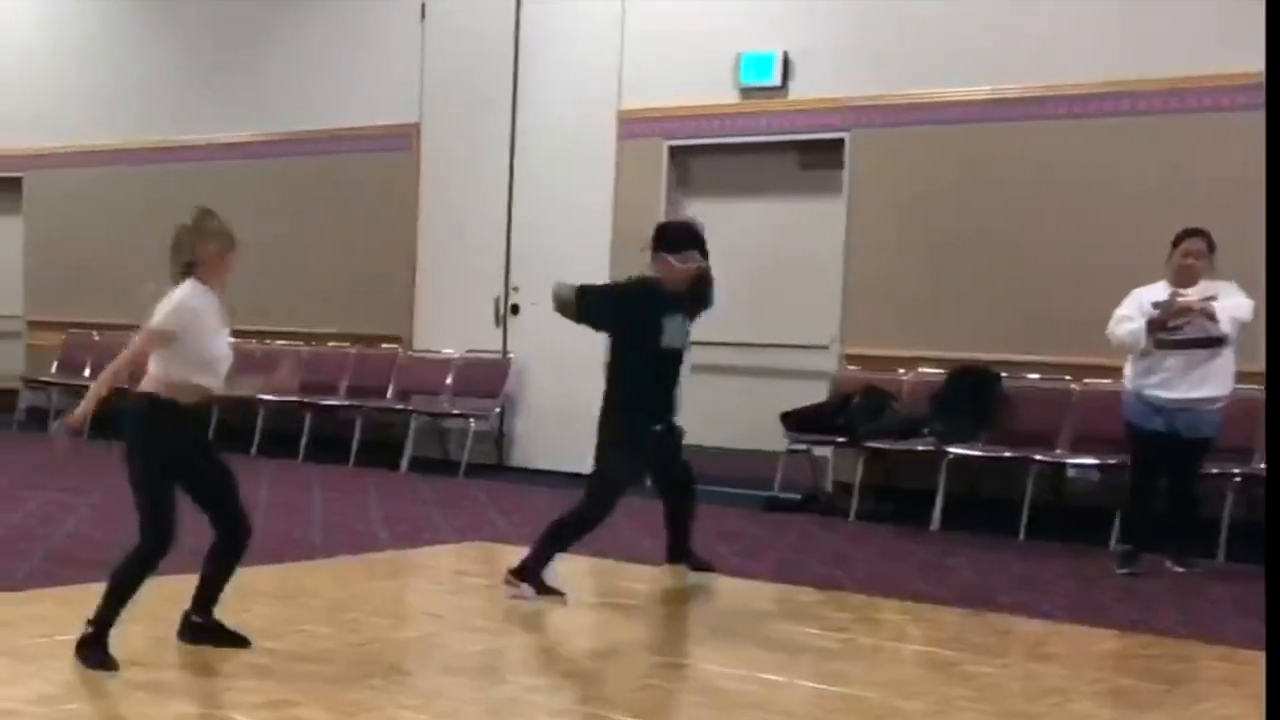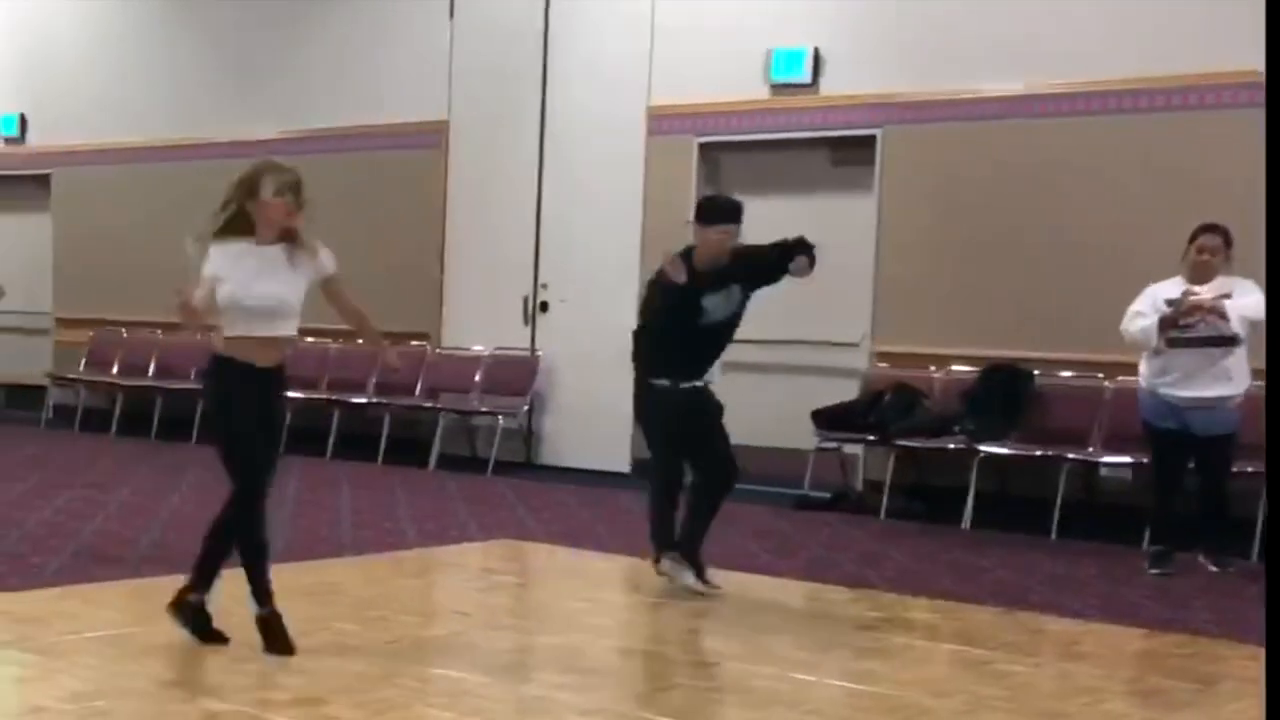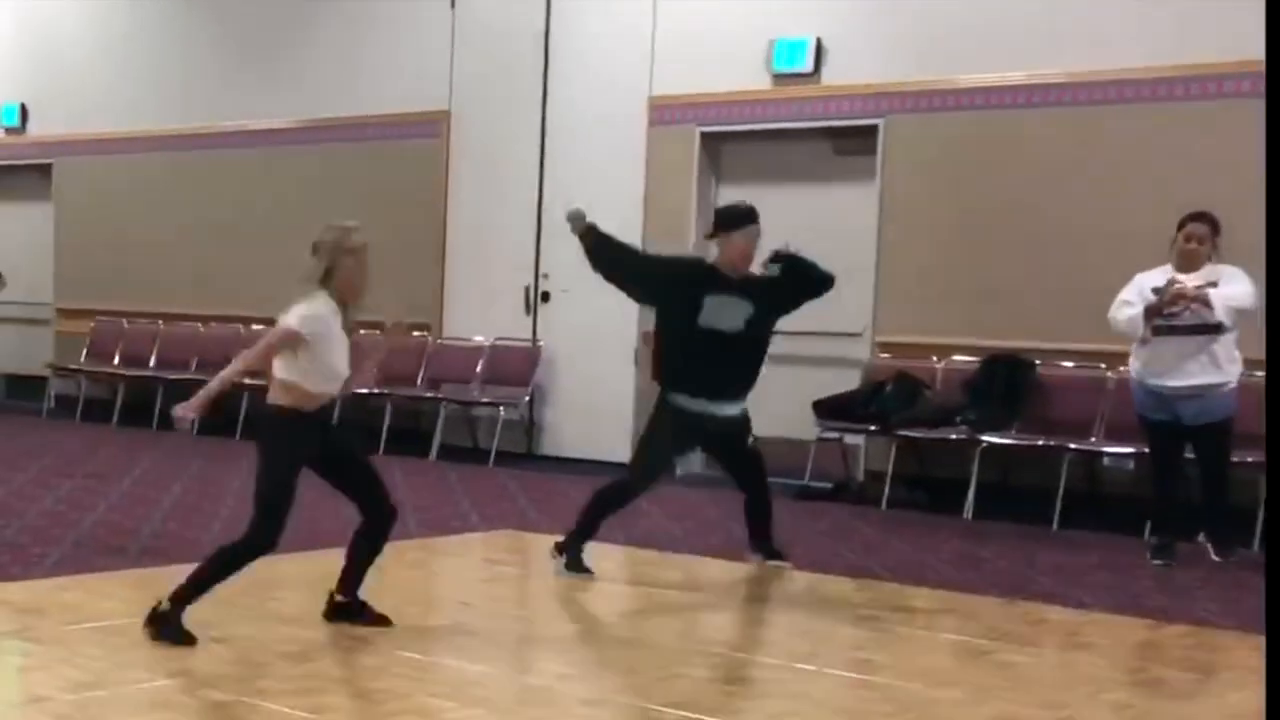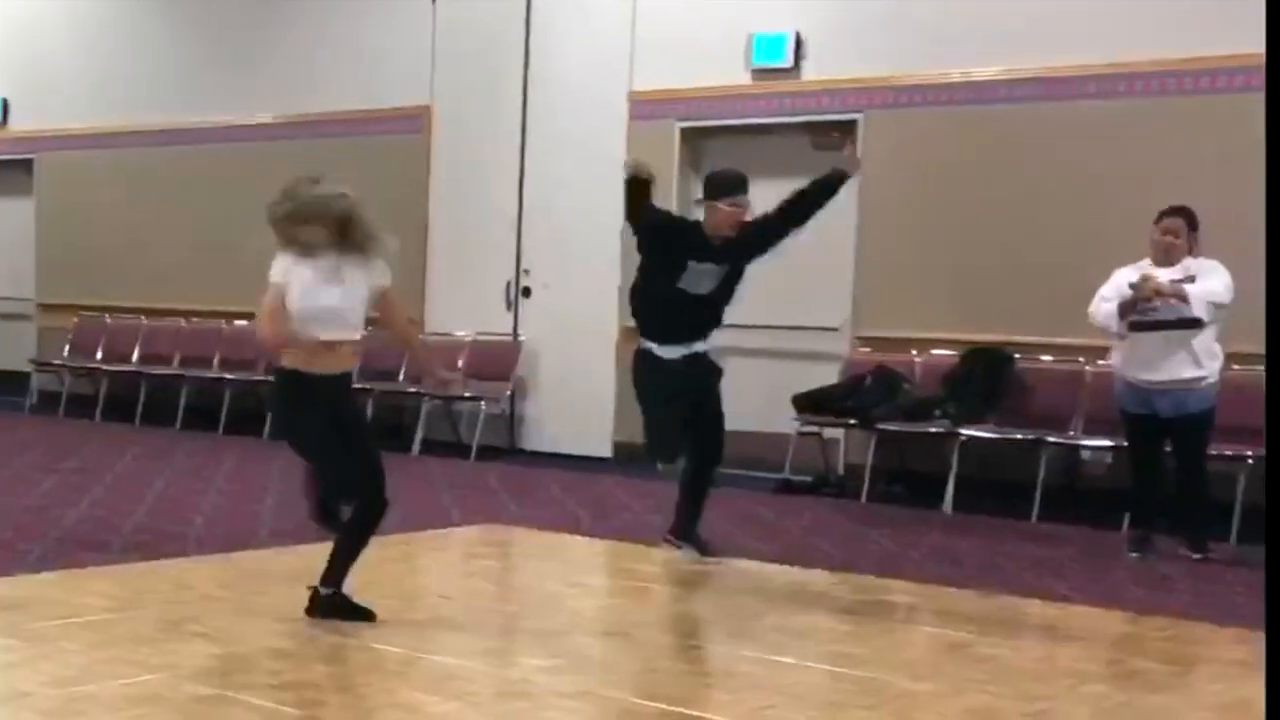
dt=0.3s
person 1, frame 1
left shoulder: (212, 303)
right shoulder: (189, 299)
right elbow: (133, 355)
right wrist: (87, 405)
left hip: (190, 426)
right hip: (155, 422)
left knee: (236, 529)
right knee: (157, 538)
left ankle: (199, 619)
right ankle: (94, 635)
person 1, frame 2
left shoulder: (309, 253)
right shoulder: (225, 253)
left elbow: (346, 308)
right elbow: (200, 317)
left wrist: (384, 347)
right wrist: (192, 308)
left hip: (270, 383)
right hip: (229, 379)
left knee: (248, 497)
right knee: (251, 496)
left ankle: (193, 596)
right ankle: (265, 610)
person 1, frame 3
left shoulder: (336, 313)
right shoulder: (316, 312)
right elbow: (252, 359)
left wrist: (366, 369)
right wrist: (199, 402)
left hip: (318, 427)
right hip: (286, 428)
left knee: (381, 511)
right knee: (262, 537)
left ankle: (344, 600)
right ankle: (168, 611)
person 1, frame 4
left shoulder: (367, 265)
right shoulder: (289, 263)
left elbow: (399, 325)
right elbow: (266, 331)
right wrist: (288, 337)
left hip: (340, 392)
right hip: (298, 391)
left knee: (375, 497)
right knee: (344, 485)
left ankle: (328, 591)
right ankle: (320, 490)
person 2, frame 1
left shoulder: (681, 298)
right shoulder: (633, 298)
right elbow: (589, 303)
left wrist: (701, 271)
right wrist: (568, 298)
left hip: (657, 422)
right hip: (628, 421)
left knee: (681, 486)
right knee: (597, 504)
left ankle: (679, 552)
right ankle: (528, 570)
person 2, frame 2
left shoulder: (742, 264)
right shoulder: (673, 276)
left elbow: (788, 253)
right elbow: (652, 330)
left wrist: (802, 256)
right wrist: (673, 287)
left hip: (693, 390)
right hip: (658, 390)
left knee: (720, 471)
right knee: (669, 475)
left ankle: (685, 555)
right ankle: (668, 552)
person 2, frame 3
left shoulder: (766, 292)
right shoulder: (684, 279)
left elbow: (820, 282)
right elbow: (625, 263)
left wrist: (784, 259)
right wrist: (587, 231)
left hip: (728, 416)
right hip: (679, 410)
left knee: (754, 480)
right knee: (637, 480)
left ankle: (762, 544)
right ankle: (571, 545)
person 2, frame 4
left shoulder: (741, 240)
right shoulder: (670, 235)
left elbow: (792, 213)
right elbow: (640, 215)
left wrist: (841, 174)
right wrist: (638, 182)
left hip: (695, 360)
right hip: (656, 361)
left knee: (709, 449)
right knee: (669, 447)
left ankle: (683, 530)
person 3, frame 1
left shoulder: (1223, 291)
right shoulder: (1143, 296)
left elbow: (1241, 311)
right elbow: (1119, 334)
left wrist: (1200, 308)
right wrist: (1160, 319)
left hip: (1201, 408)
right hip: (1149, 404)
left knee: (1185, 482)
right knee: (1144, 479)
left ankle: (1177, 549)
right ankle: (1130, 548)
person 3, frame 2
left shoulder: (1240, 289)
right shoulder: (1159, 292)
left elbow: (1254, 310)
right elbow: (1133, 330)
left wrist: (1212, 306)
right wrist: (1173, 317)
left hip: (1218, 406)
right hip: (1165, 403)
left knee: (1215, 481)
right knee: (1166, 480)
left ankle: (1212, 547)
right ankle: (1161, 548)
person 3, frame 3
left shoulder: (1228, 276)
right shoulder: (1147, 280)
left elbow: (1240, 299)
right elbow: (1120, 318)
left wrist: (1195, 295)
right wrist: (1158, 306)
left hip: (1212, 394)
right hip: (1157, 393)
left knee: (1215, 469)
right knee: (1165, 470)
left ankle: (1217, 536)
right ankle: (1163, 539)
person 3, frame 4
left shoulder: (1208, 270)
right shoulder: (1126, 274)
left elbow: (1217, 295)
right elbow: (1099, 313)
left wrist: (1170, 290)
right wrist: (1133, 301)
left hip: (1192, 388)
right hip: (1138, 387)
left knee: (1192, 465)
right knee: (1144, 464)
left ankle: (1195, 537)
right ankle: (1140, 531)
